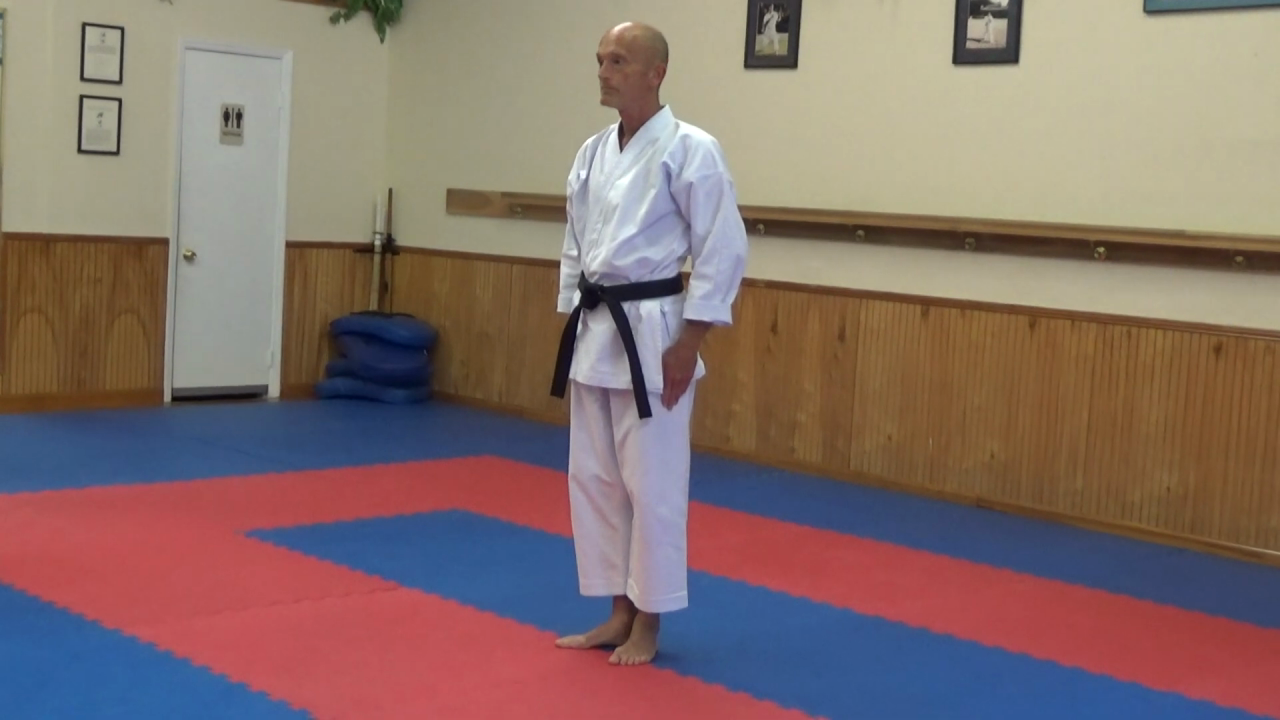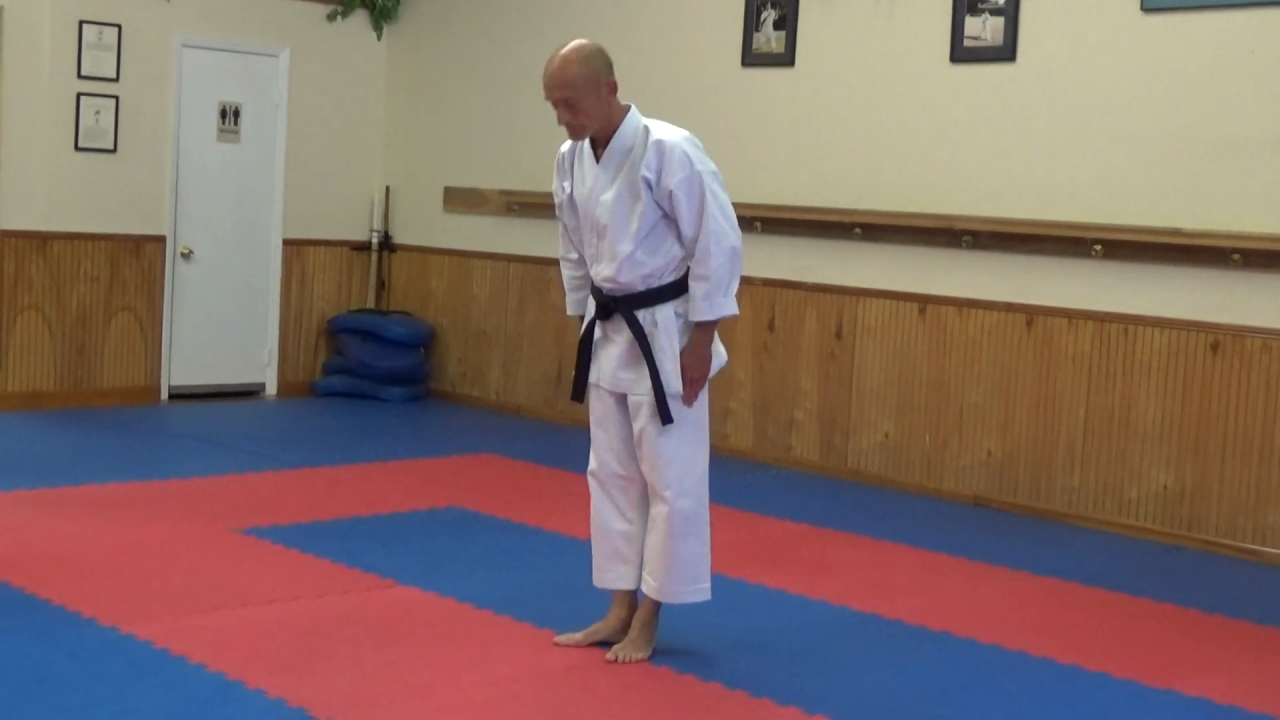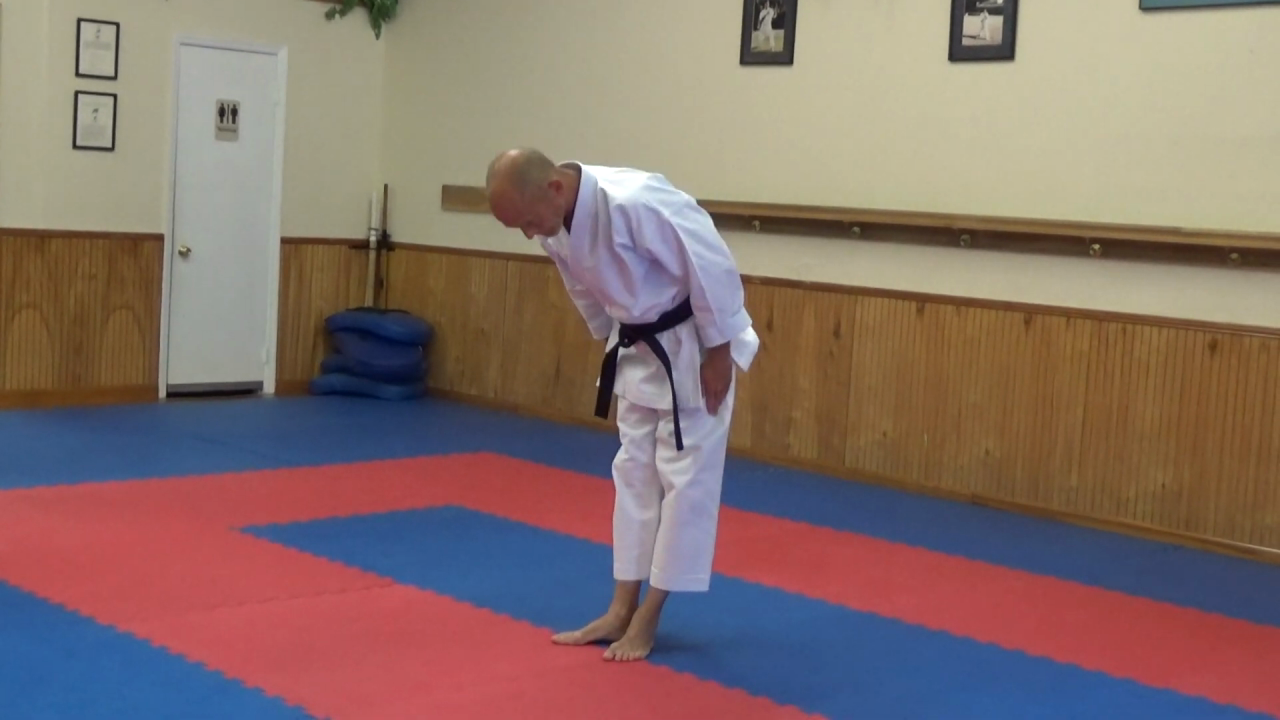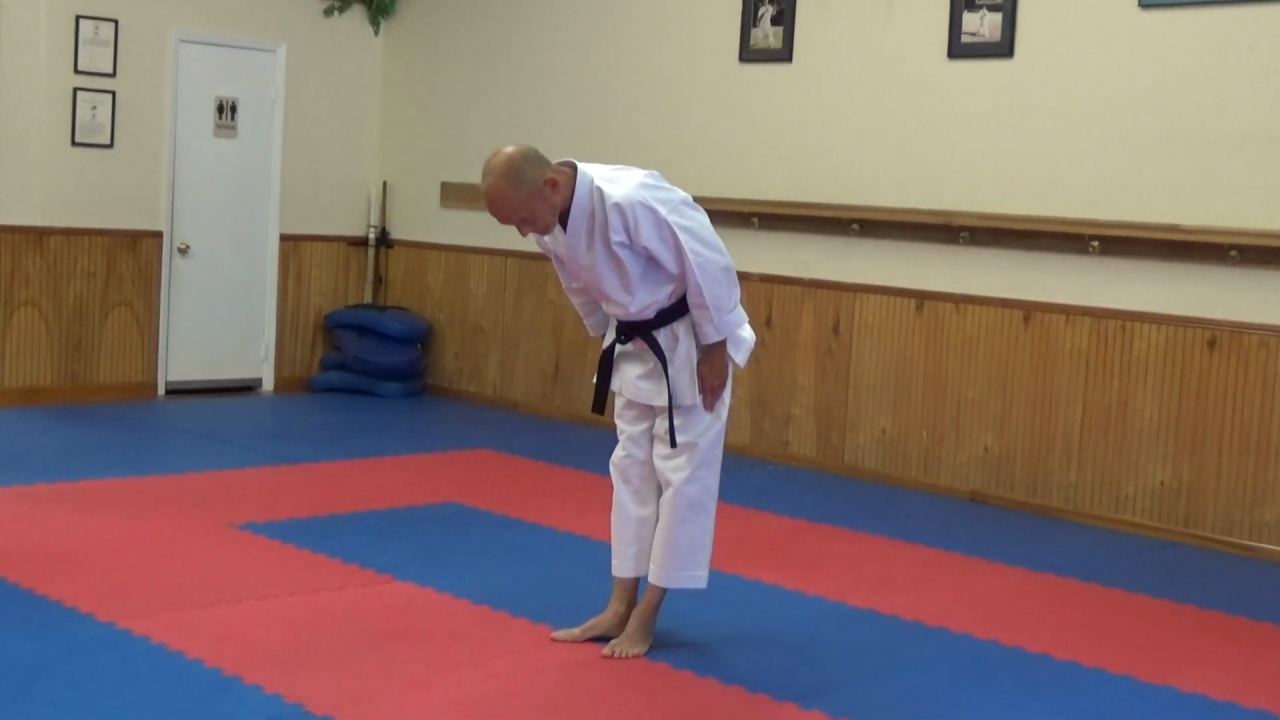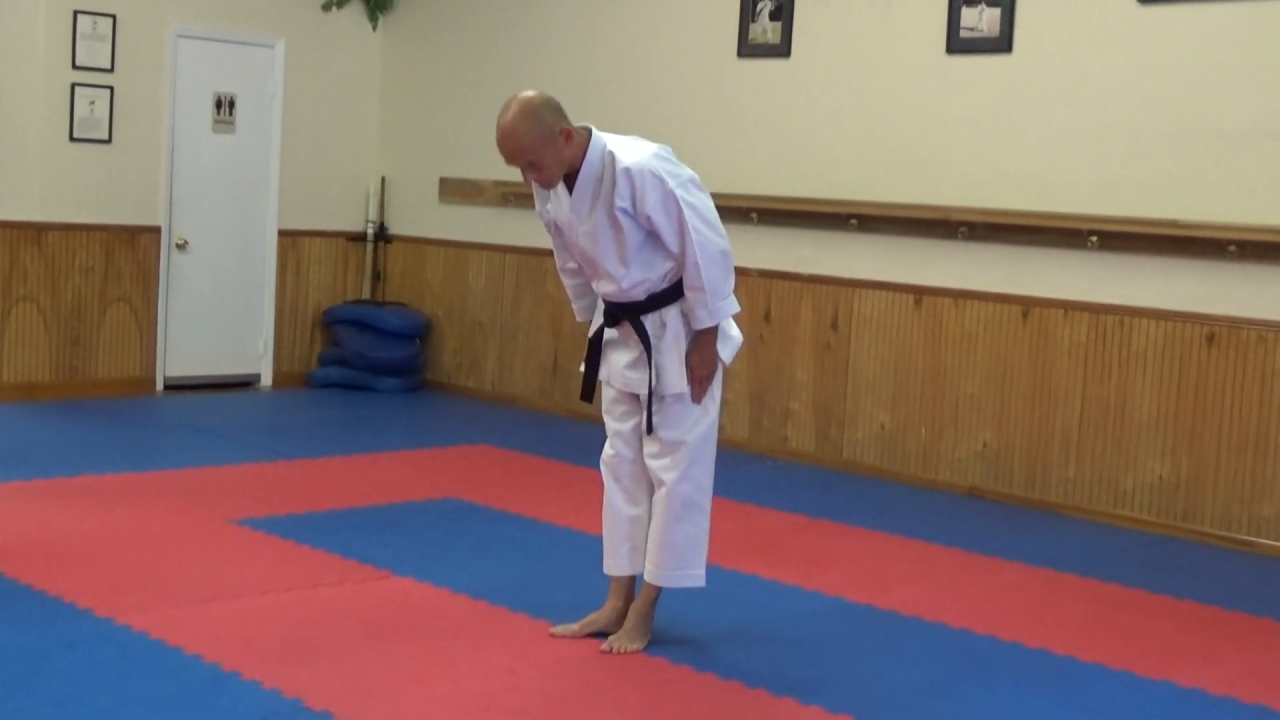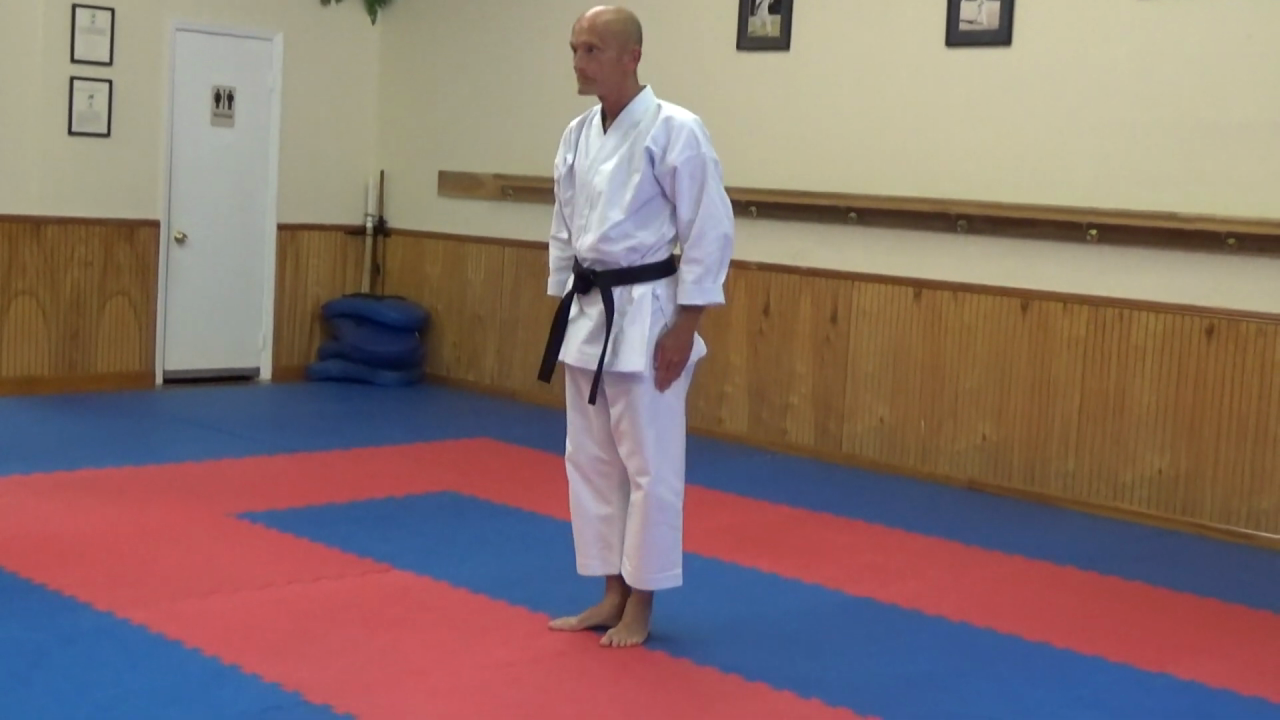
dt=0.7s
person 1, frame 1
left shoulder: (691, 149)
right shoulder: (592, 152)
left elbow: (723, 251)
left wrist: (689, 342)
right wrist: (574, 324)
left hip: (651, 331)
right hip: (592, 331)
left knee: (651, 483)
right knee: (593, 478)
left ankle: (647, 623)
right ankle: (618, 612)
person 1, frame 2
left shoulder: (670, 150)
right shoulder: (570, 160)
left elbow: (718, 246)
left wrist: (700, 340)
right wrist: (587, 324)
left hip: (664, 334)
right hip: (608, 334)
left knee: (671, 479)
right knee: (611, 474)
left ankle: (648, 620)
right ankle: (620, 610)
person 1, frame 3
left shoulder: (635, 203)
right shoulder: (555, 221)
left elbow: (712, 268)
left wrist: (717, 354)
right wrist: (615, 345)
left hip: (695, 342)
right hip: (640, 346)
left knee: (685, 473)
right knee: (634, 471)
left ankle: (646, 618)
right ankle: (621, 609)
person 1, frame 4
left shoulder: (630, 199)
right shoulder: (550, 219)
left elbow: (708, 264)
left wrist: (714, 350)
right wrist: (613, 343)
left hip: (691, 338)
right hip: (636, 343)
left knee: (682, 471)
right knee: (632, 468)
left ankle: (646, 615)
right ankle: (620, 607)
person 1, frame 5
left shoulder: (643, 169)
right shoulder: (551, 187)
left elbow: (707, 250)
left wrist: (704, 341)
right wrist: (598, 330)
left hip: (678, 330)
right hip: (622, 333)
left knee: (675, 468)
right knee: (622, 464)
left ankle: (643, 610)
right ankle: (617, 602)
person 1, frame 6
left shoulder: (675, 130)
right shoulder: (577, 134)
left elbow: (709, 232)
left wrist: (683, 327)
right wrist: (568, 307)
left hip: (646, 314)
right hip: (588, 313)
left knee: (649, 465)
right knee: (591, 461)
left ankle: (639, 604)
right ankle: (611, 595)
